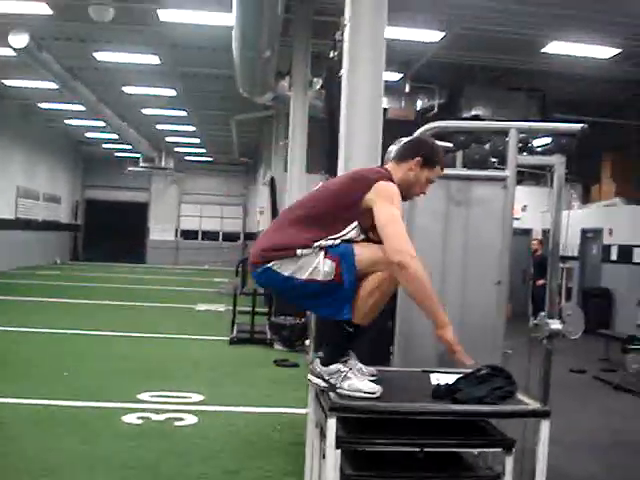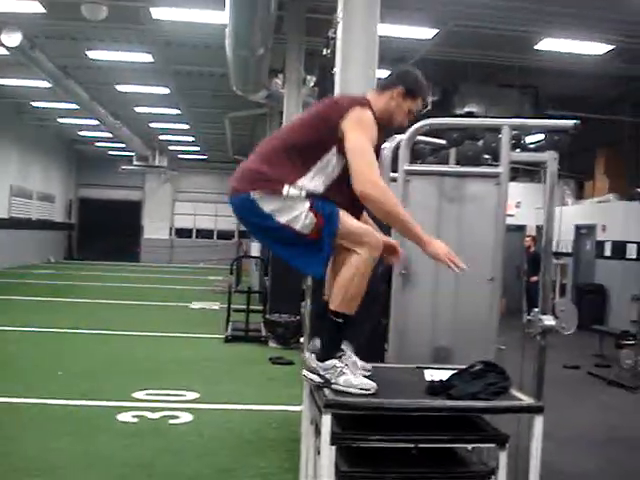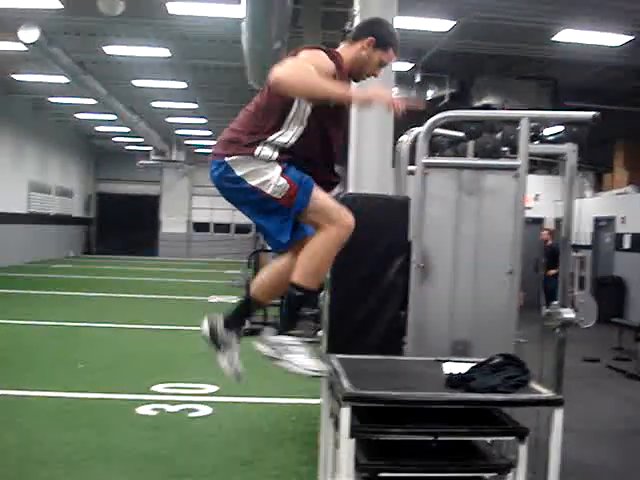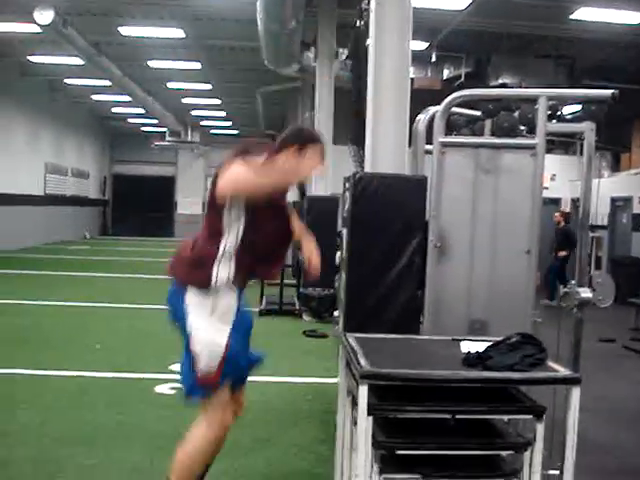
dt=0.3s
person 1, frame 1
left shoulder: (367, 184)
right shoulder: (385, 189)
left elbow: (396, 255)
right elbow: (402, 260)
left wrist: (431, 304)
right wrist: (442, 324)
left hip: (275, 260)
right hip: (280, 262)
left knee: (370, 265)
right knee: (388, 265)
left ankle: (334, 357)
right ankle: (330, 363)
person 1, frame 2
left shoulder: (348, 112)
right shoulder: (362, 115)
left elbow: (349, 194)
right elbow: (368, 188)
left wrist: (377, 236)
right wrist: (425, 242)
left hip: (261, 191)
right hip: (262, 193)
left knee: (352, 239)
right knee: (366, 244)
left ankle: (330, 348)
right ankle: (325, 358)
person 1, frame 3
left shoulder: (332, 71)
right shoulder: (321, 61)
left elbow: (314, 124)
right elbow: (282, 78)
right wrist: (360, 96)
left hip: (252, 160)
right hip: (243, 160)
left knee: (298, 251)
right knee: (339, 223)
left ankle: (227, 325)
right ankle: (285, 332)
person 1, frame 4
left shoulder: (267, 181)
right shoulder: (246, 168)
right elbow: (229, 192)
left wrist: (306, 240)
right wrist: (296, 173)
left hip: (223, 291)
right hip: (204, 292)
left knee: (230, 405)
right knee: (217, 411)
